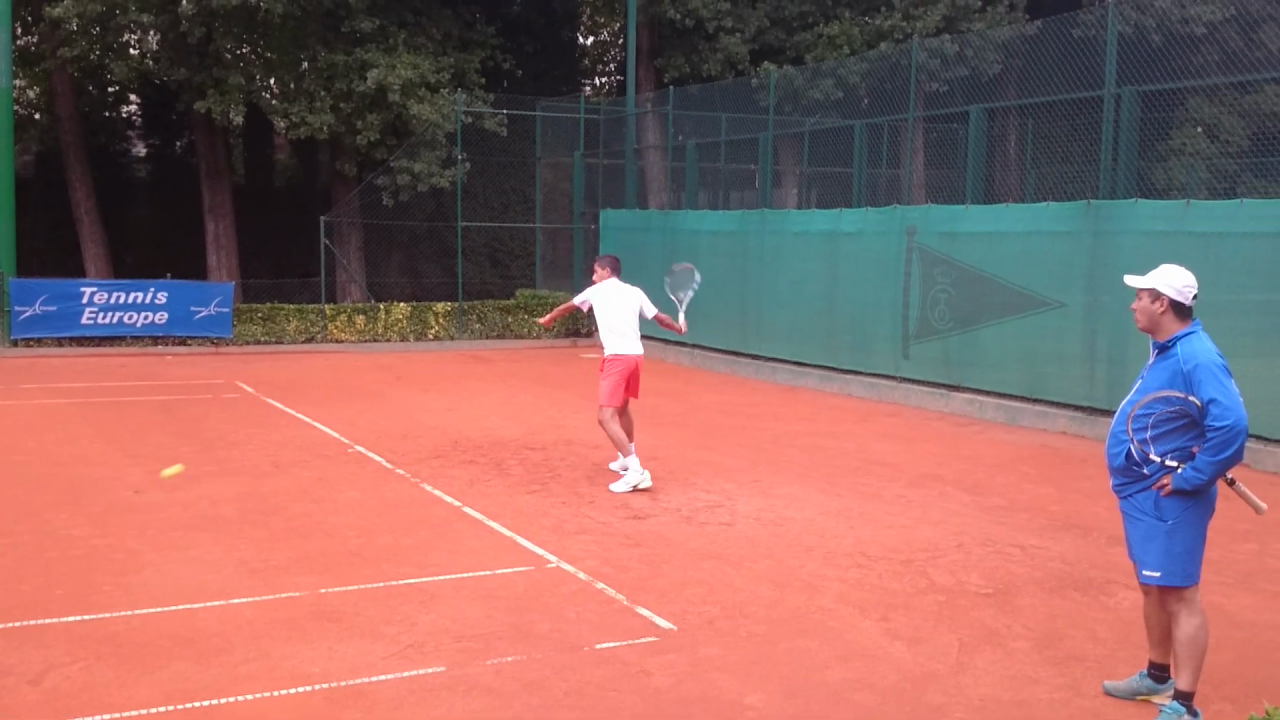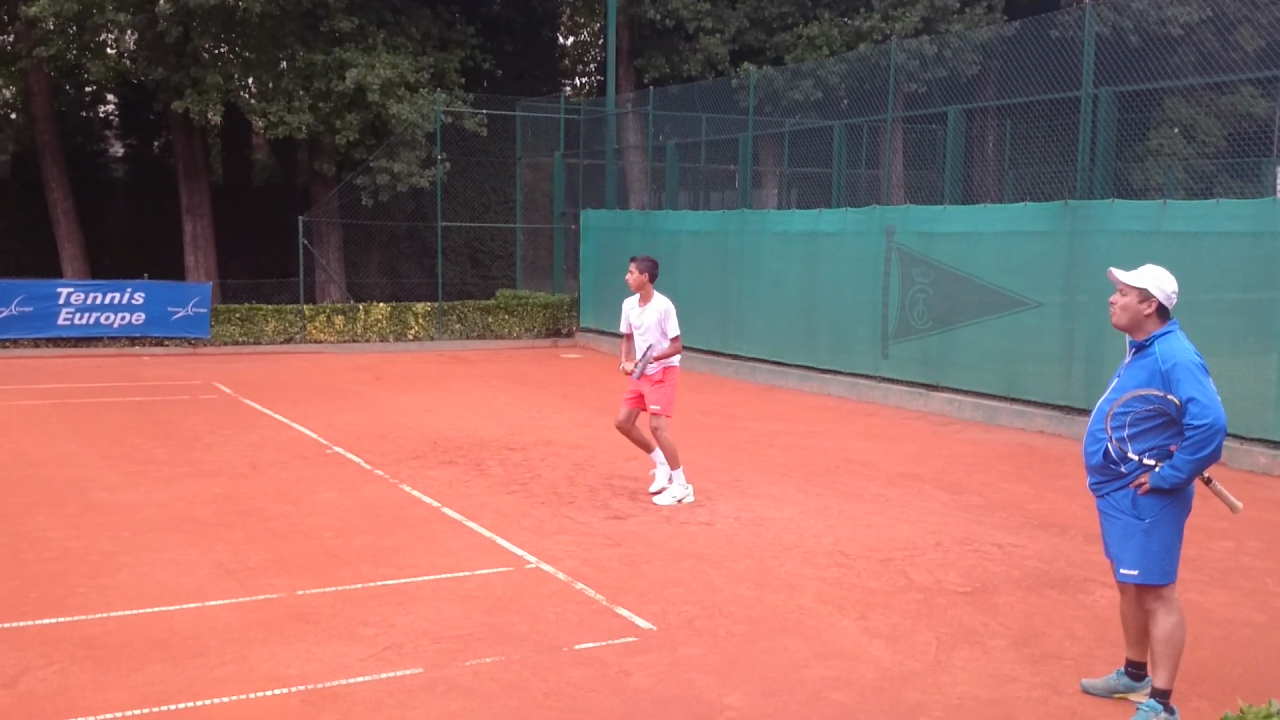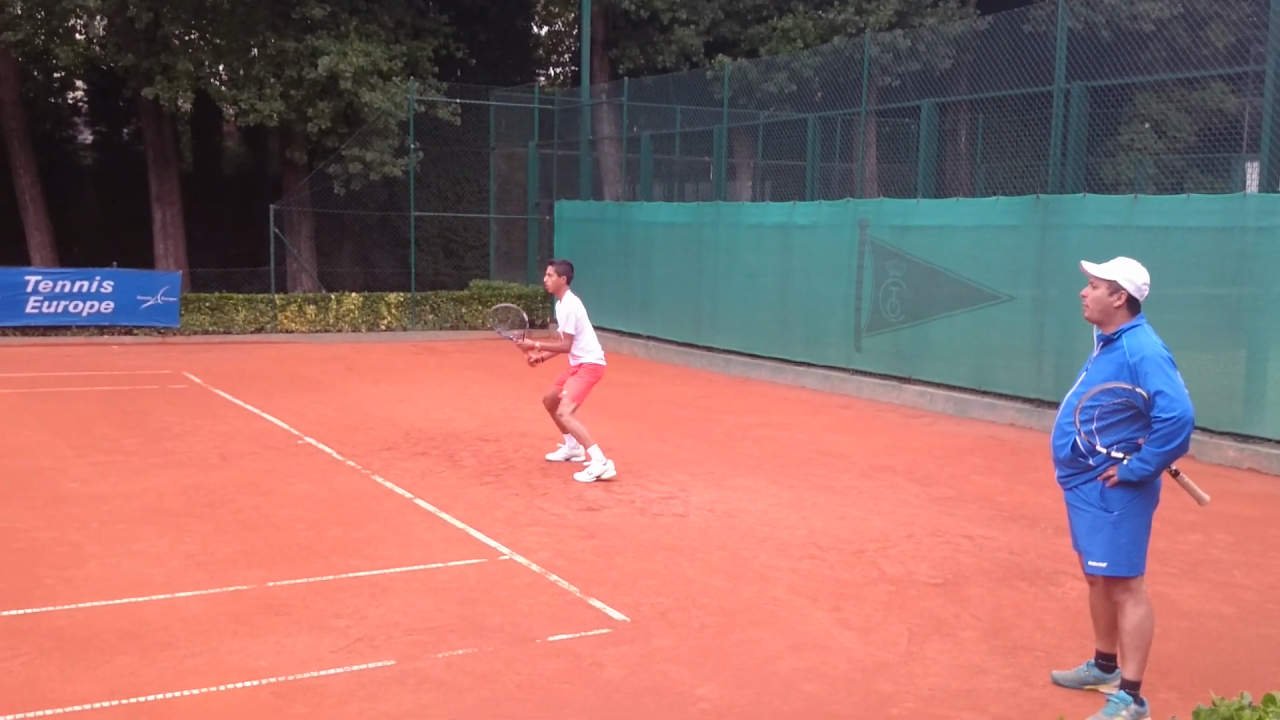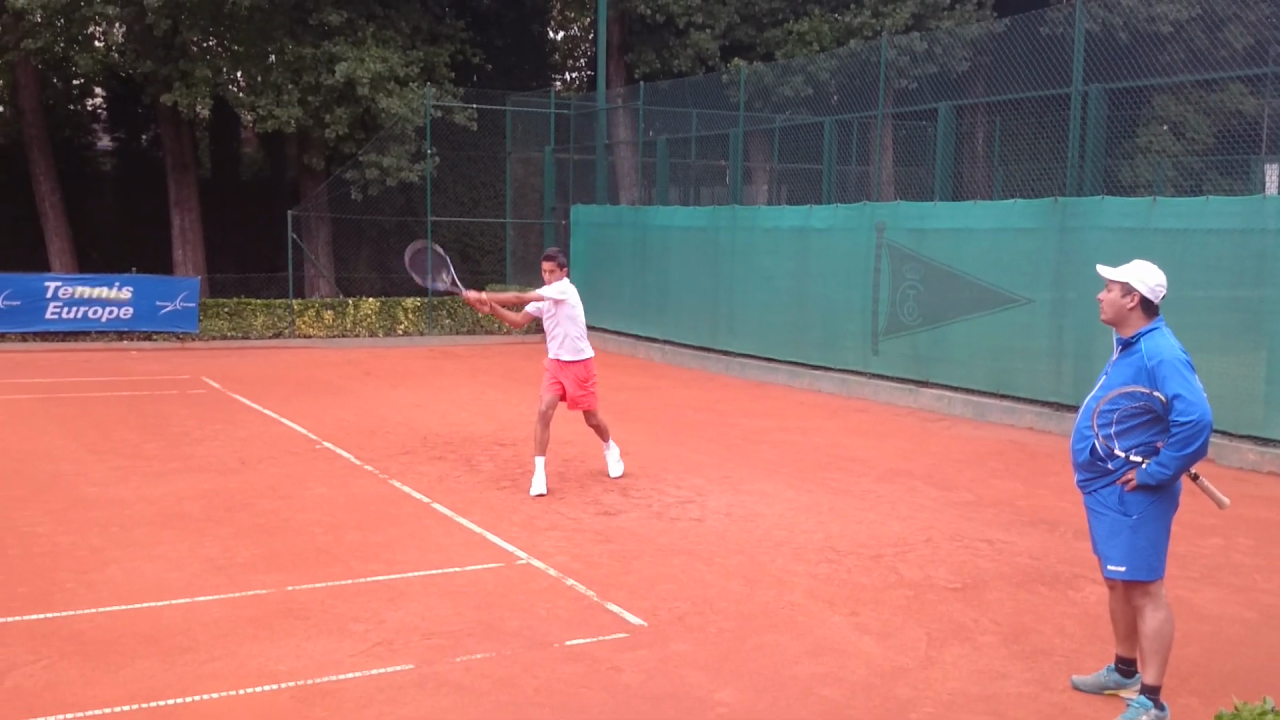
dt=1s
person 1, frame 1
left shoulder: (1196, 357)
right shoulder: (1165, 351)
left elbow: (1231, 425)
left wrist: (1190, 477)
left hip: (1167, 500)
right hip: (1142, 493)
left knee: (1179, 596)
right knee: (1153, 590)
right ankle: (1158, 677)
person 1, frame 2
left shoulder: (1173, 356)
right shoulder: (1140, 351)
left elbow: (1209, 424)
left wrist: (1168, 477)
left hip: (1144, 498)
right hip: (1118, 492)
left knee: (1156, 594)
right knee: (1129, 587)
right ankle: (1135, 675)
person 1, frame 3
left shoulder: (1142, 350)
right shoulder: (1107, 344)
left elbow: (1177, 417)
left wrist: (1136, 469)
left hip: (1113, 491)
right hip: (1086, 485)
left knee: (1124, 587)
right knee: (1098, 579)
right ankle: (1105, 666)
person 1, frame 4
left shoulder: (1160, 354)
right shoulder: (1127, 347)
left elbow: (1195, 420)
left wrist: (1155, 473)
left hip: (1131, 495)
right hip: (1106, 489)
left knee: (1143, 591)
right knee: (1118, 584)
right ankle: (1125, 671)
person 2, frame 1
left shoulder: (596, 290)
right shoulder: (635, 292)
left elbow: (566, 307)
right elbow: (660, 319)
left wrist: (548, 319)
right wrist: (678, 327)
left hip: (617, 358)
right hip: (635, 355)
left knee: (606, 417)
right knee: (621, 409)
left ankle: (635, 472)
right ankle: (630, 459)
person 2, frame 2
left shoulder: (664, 306)
right shoulder: (628, 305)
left elbow: (676, 347)
left wrist: (650, 359)
right wrist: (625, 361)
left hip: (664, 372)
right hip: (641, 374)
left knee: (657, 427)
right knee: (622, 422)
left ankle: (680, 485)
right ankle: (663, 464)
person 2, frame 3
left shoulder: (569, 306)
right shoulder: (561, 304)
left elbow: (566, 346)
left wrist: (535, 345)
right wrist: (542, 355)
left hip: (588, 365)
right hip: (579, 364)
left knee: (564, 413)
right knee: (550, 401)
left ankle: (600, 463)
right ankle: (572, 447)
person 2, frame 4
left shoulder: (566, 289)
right shoulder: (541, 296)
left elbow: (525, 297)
right elbow: (519, 321)
left wrist: (487, 297)
right wrist: (491, 307)
left hip: (580, 362)
right hip: (556, 362)
left knee: (592, 418)
right knee: (544, 413)
left ankle: (611, 450)
right ankle: (540, 474)
